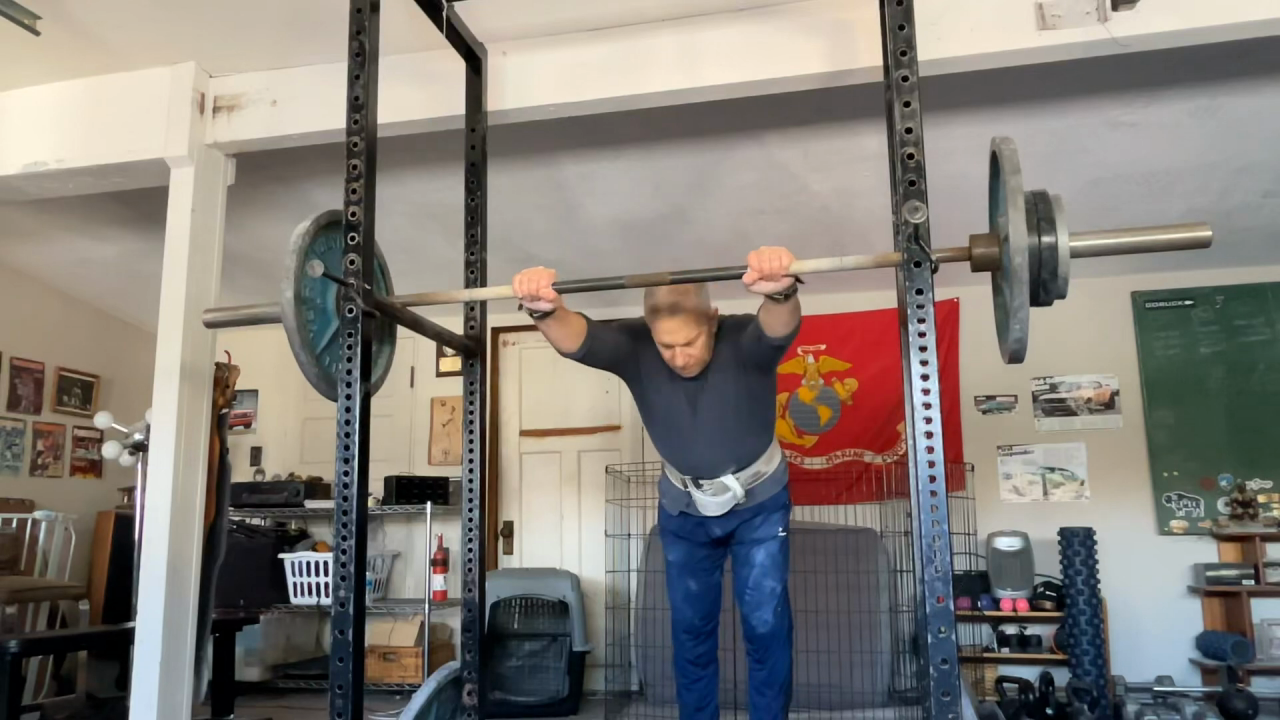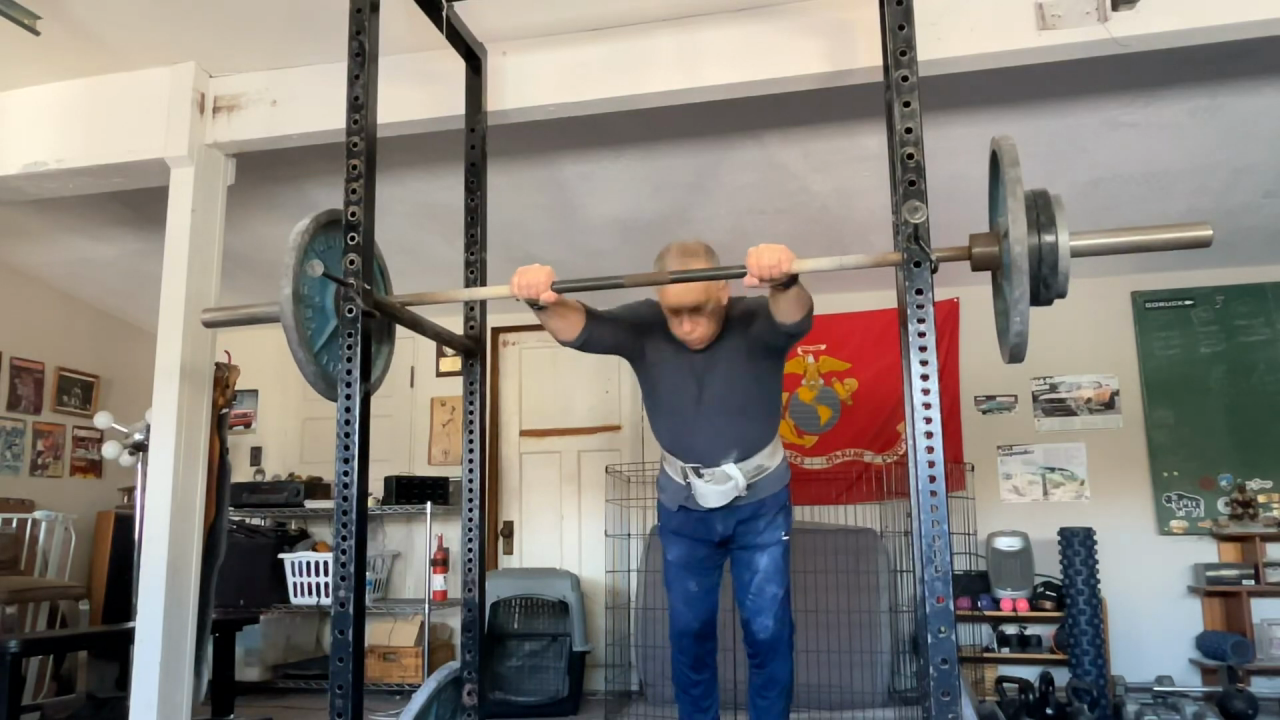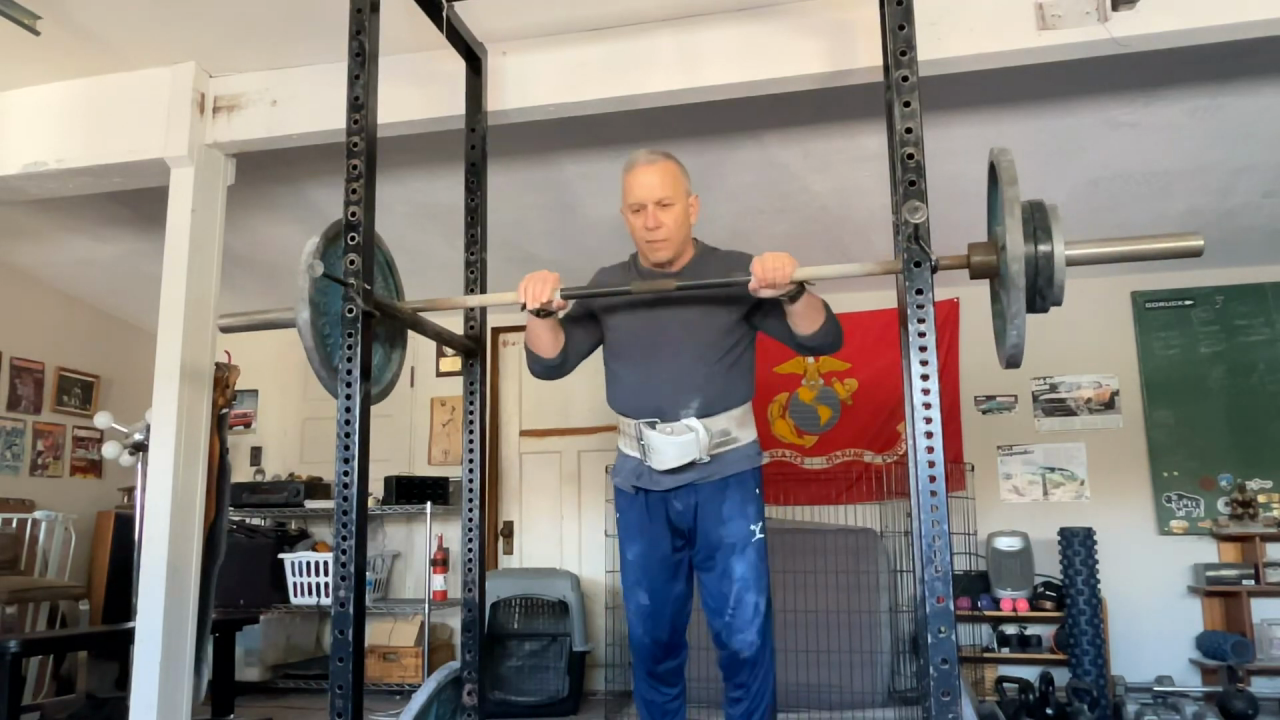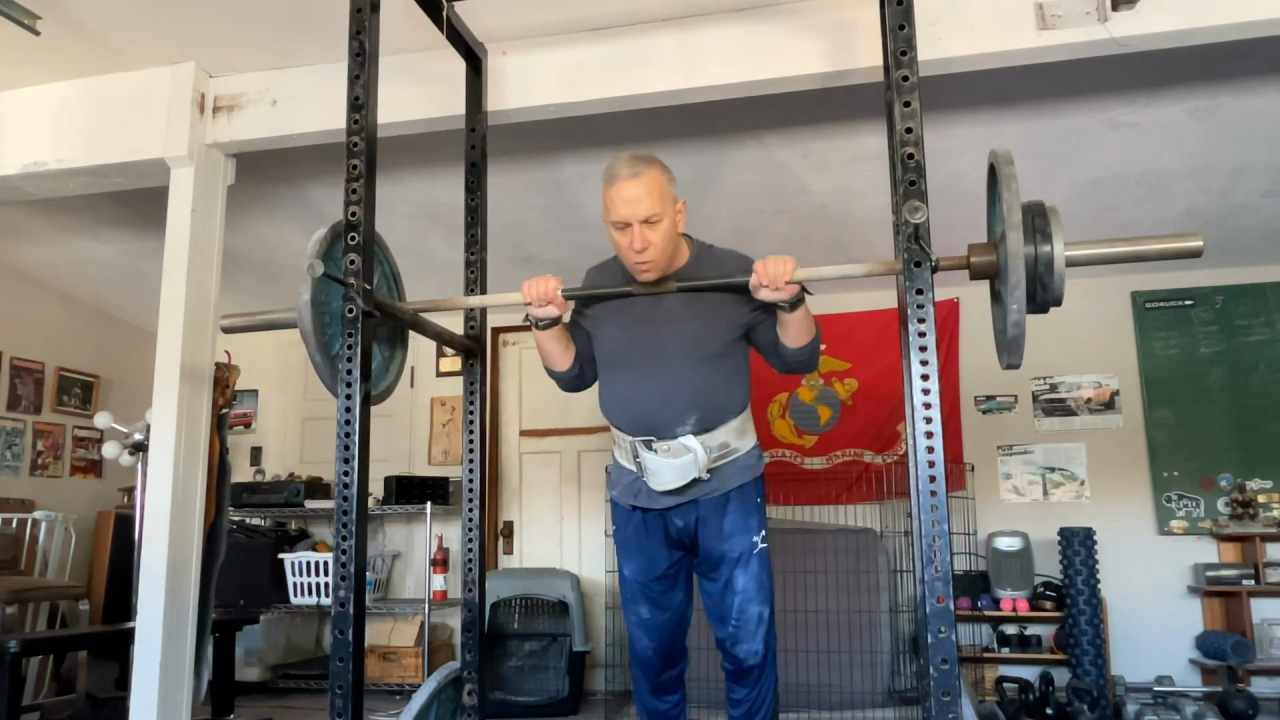
dt=1s
person 1, frame 1
left shoulder: (746, 341)
right shoulder: (634, 346)
left elbow: (781, 326)
right elbow: (576, 339)
left wrist: (780, 291)
right wrist: (545, 309)
left hip: (759, 501)
right hip: (684, 508)
left knee: (765, 621)
right knee: (690, 625)
person 1, frame 2
left shoulder: (756, 321)
right shoulder: (643, 325)
left elbow: (795, 316)
right elbow: (579, 328)
left wrist: (782, 282)
right wrist: (546, 302)
left hip: (758, 500)
right hip: (683, 505)
left knee: (766, 625)
right knee: (690, 627)
person 1, frame 3
left shoulder: (737, 273)
right shoulder: (608, 287)
left elbow: (823, 339)
right elbow: (549, 363)
left wrist: (791, 292)
right wrist: (540, 311)
left hip: (725, 474)
right hip: (641, 483)
left knee: (742, 634)
right knee: (651, 636)
person 1, frame 4
left shoulder: (732, 274)
right shoulder: (599, 285)
left elbow: (798, 360)
right elbow: (573, 375)
left wrist: (789, 301)
right wrist: (545, 321)
left hip: (726, 484)
right hip: (638, 491)
left knee: (747, 639)
right knee: (652, 643)
